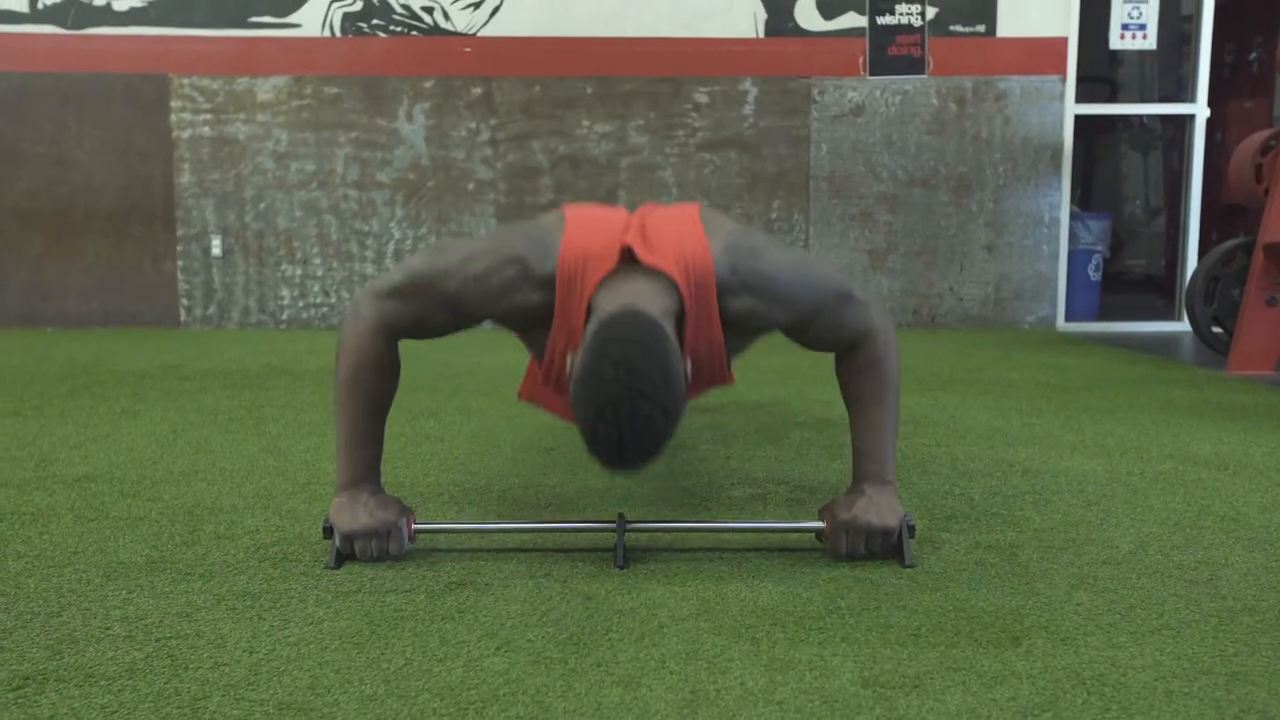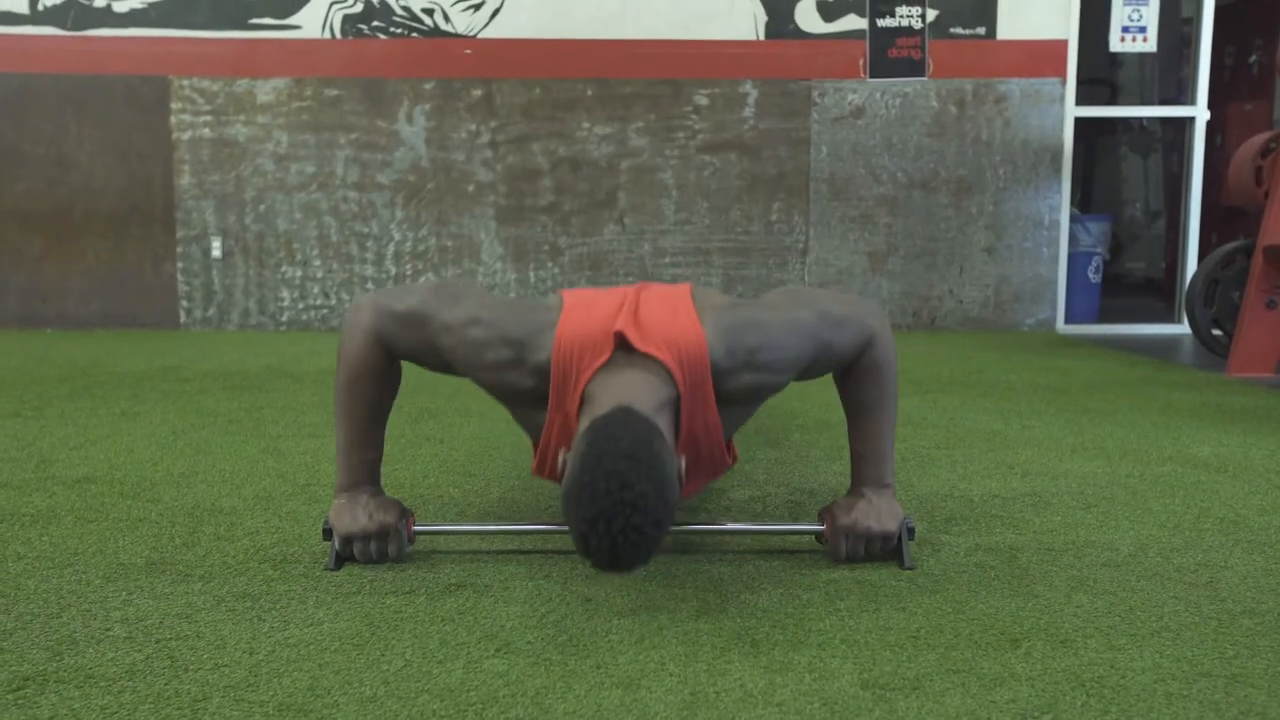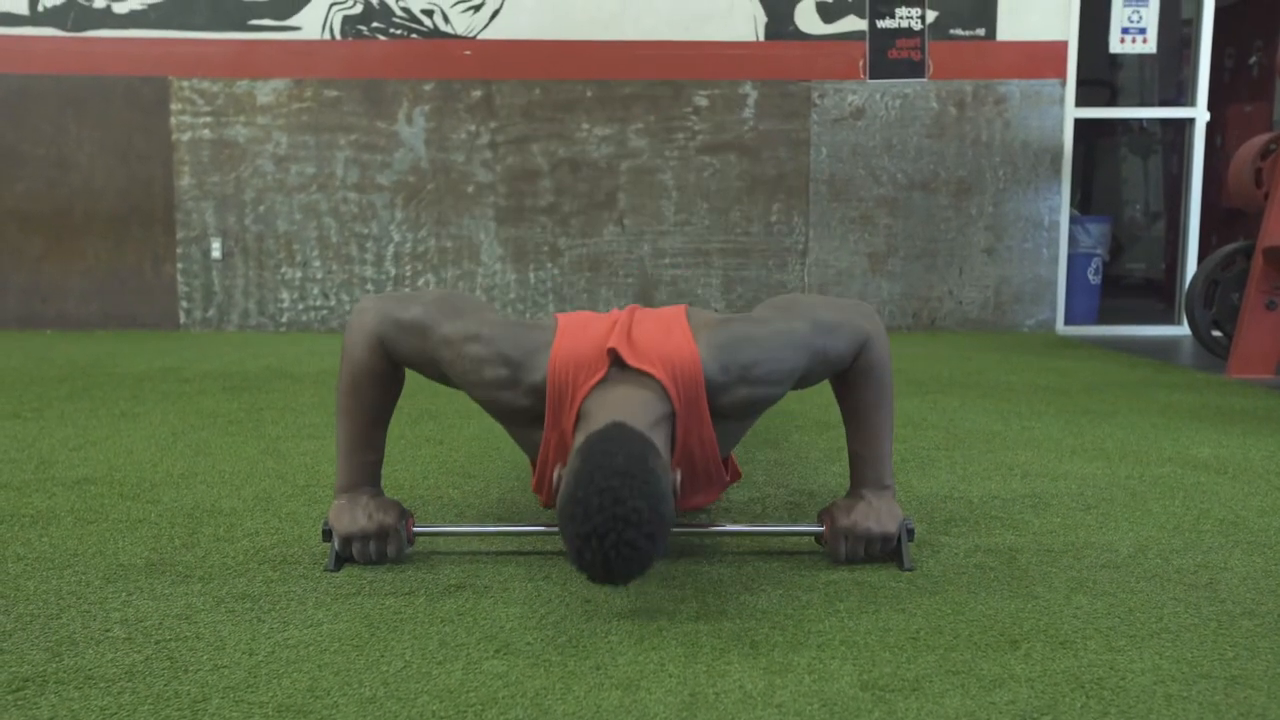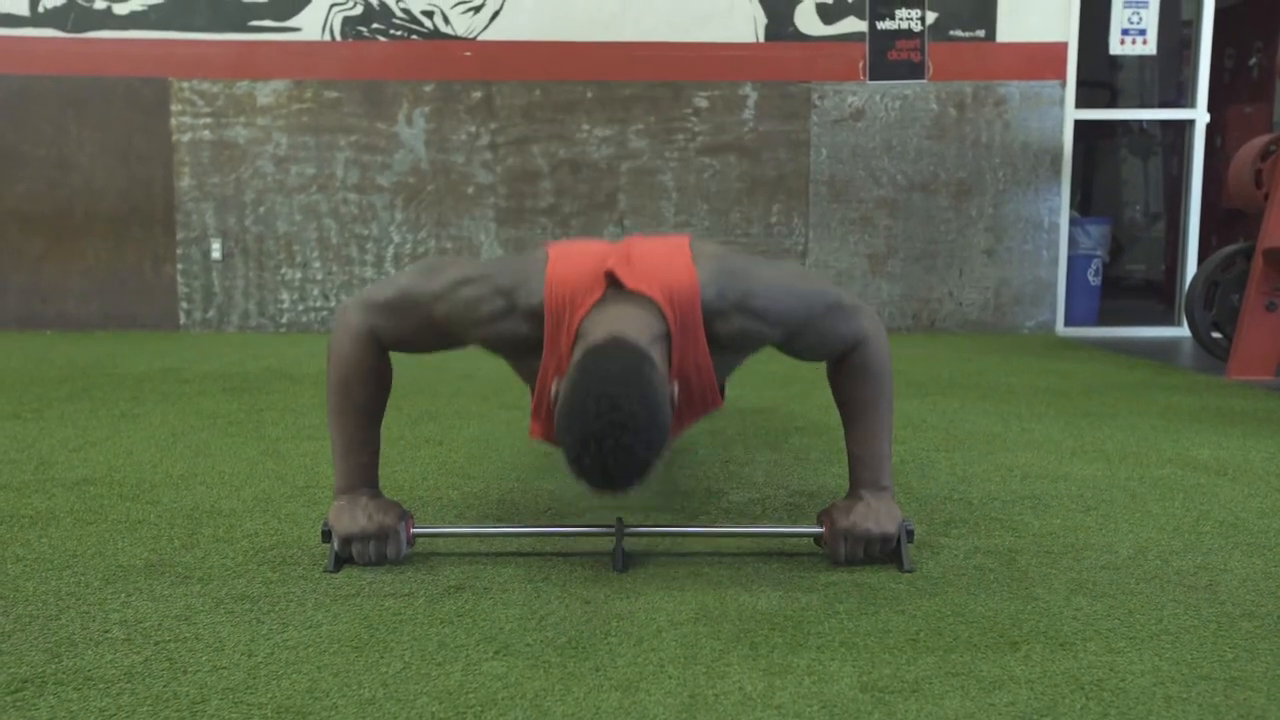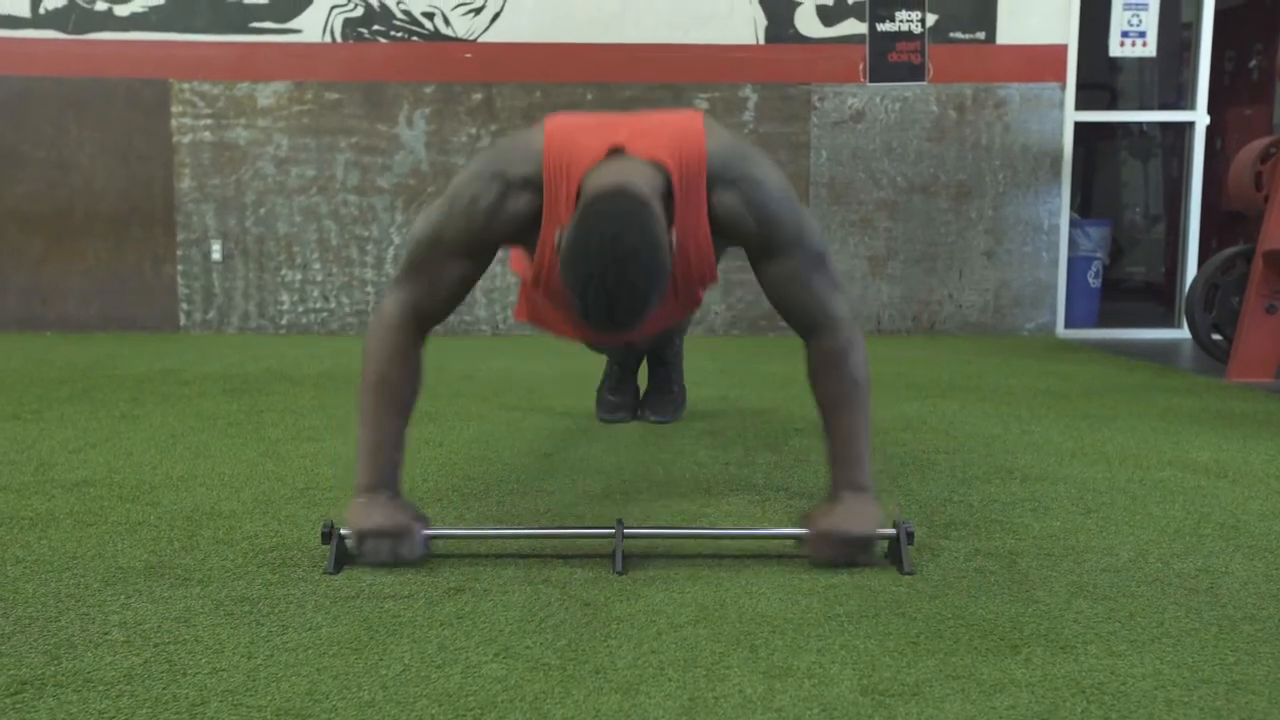
dt=0.2s
person 1, frame 1
left shoulder: (736, 285)
right shoulder: (529, 278)
left elbow: (869, 330)
right elbow: (370, 314)
left wrist: (875, 479)
right wrist: (355, 483)
person 1, frame 2
left shoulder: (728, 357)
right shoulder: (526, 358)
left elbow: (869, 329)
right elbow: (368, 318)
left wrist: (875, 487)
right wrist: (354, 488)
person 1, frame 3
left shoulder: (726, 372)
right shoulder: (523, 378)
left elbow: (864, 330)
right elbow: (370, 323)
left wrist: (874, 490)
right wrist: (355, 492)
left hip: (688, 383)
right hip: (572, 376)
person 1, frame 4
left shoulder: (727, 303)
right shoulder: (515, 305)
left elbow: (863, 333)
right elbow: (357, 320)
left wrist: (873, 492)
right wrist: (354, 493)
person 1, frame 5
left shoulder: (738, 187)
right shoulder: (507, 189)
left elbow: (828, 324)
right elbow: (401, 317)
left wrist: (854, 487)
right wrist: (374, 487)
left ankle: (664, 357)
right ankle: (622, 360)
